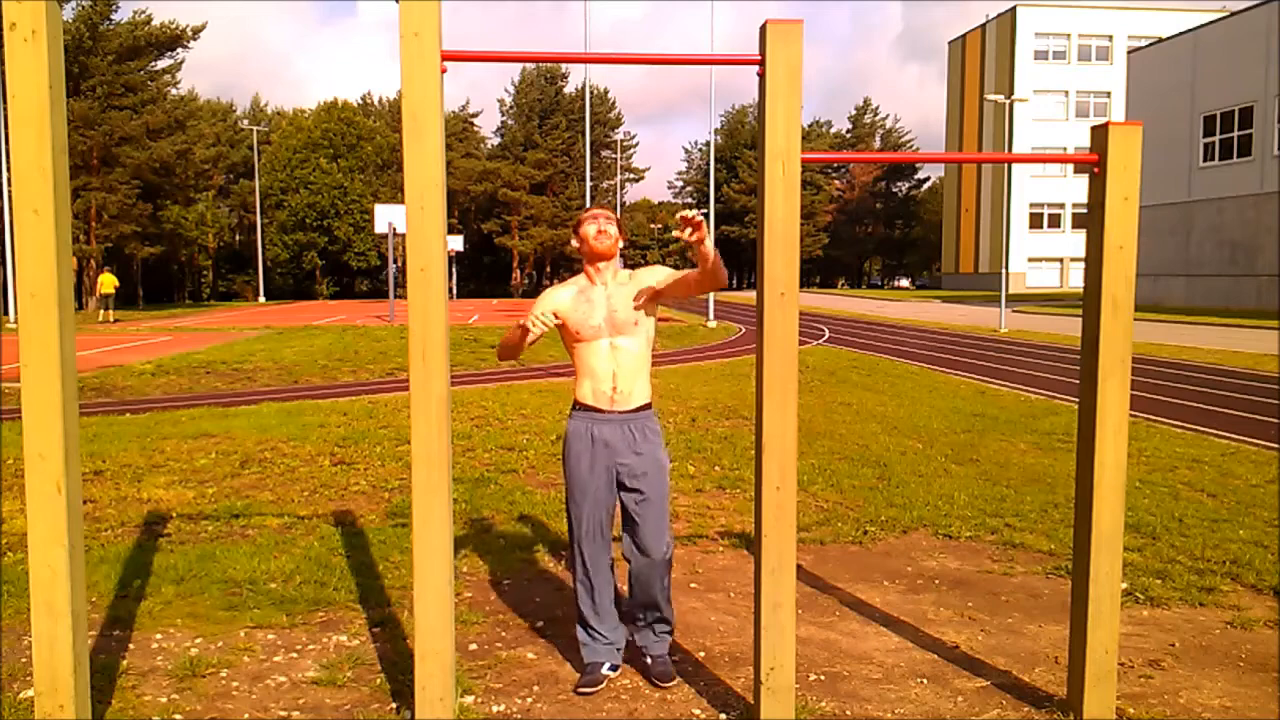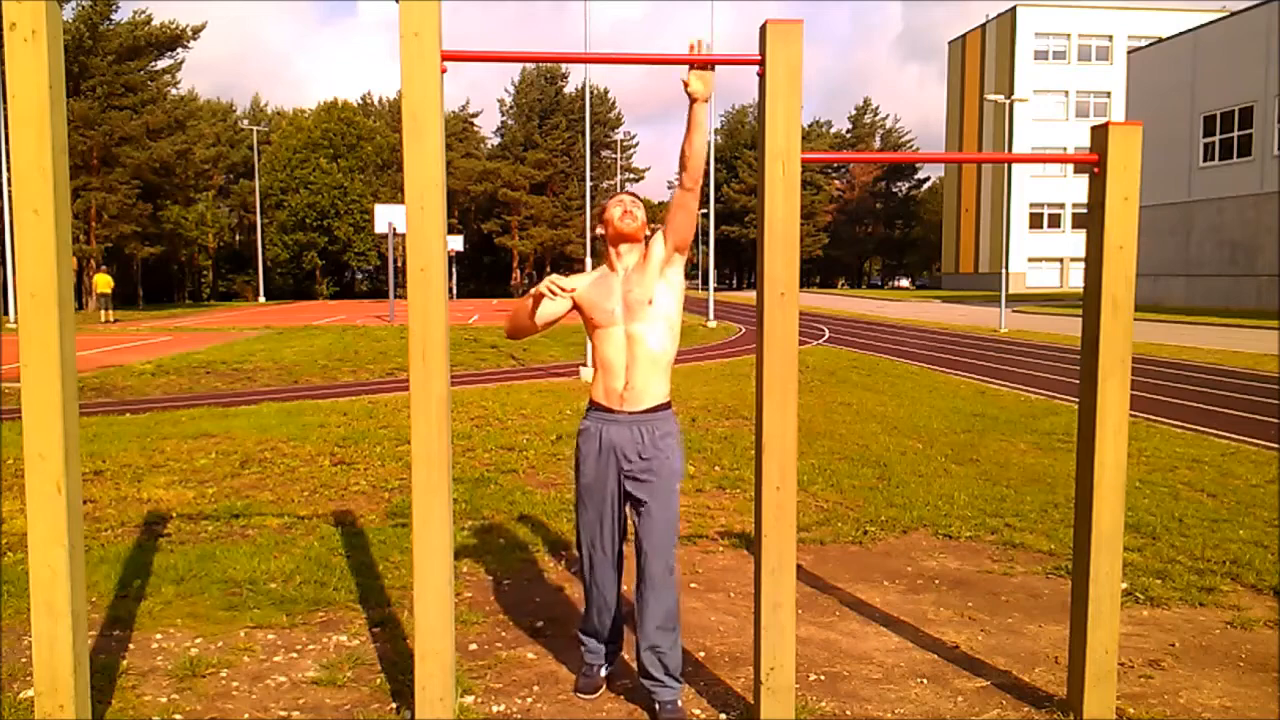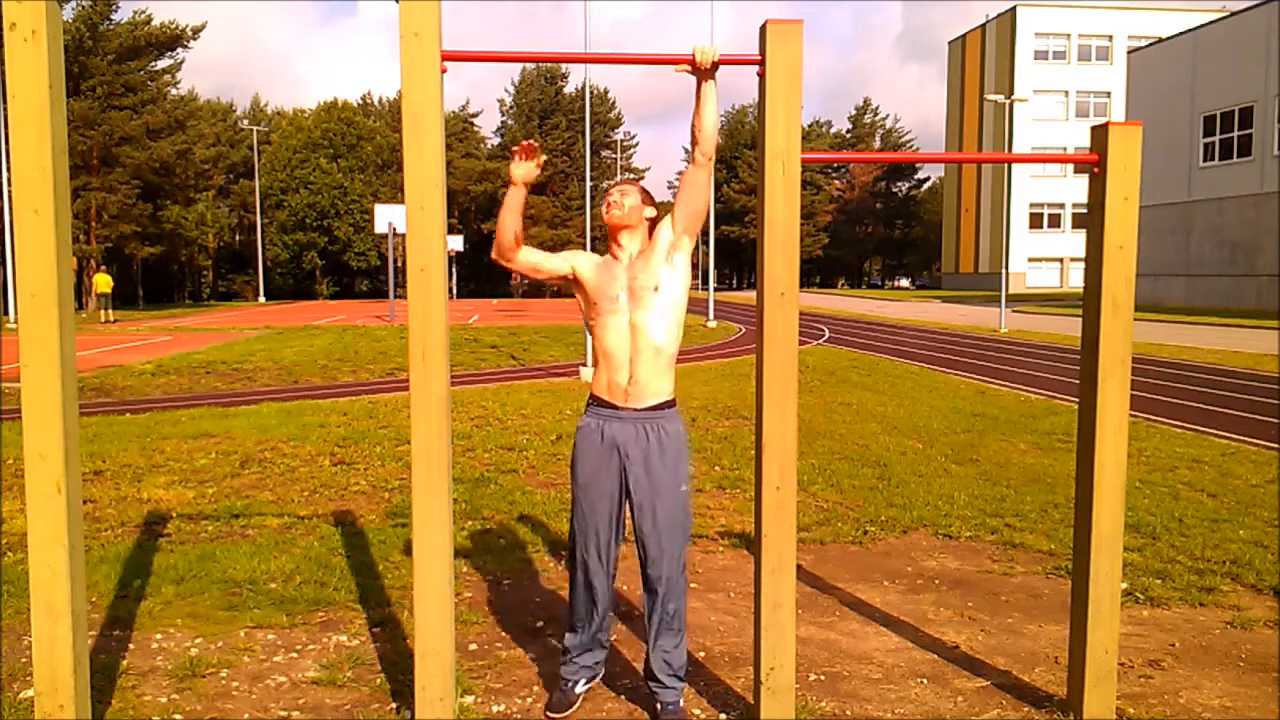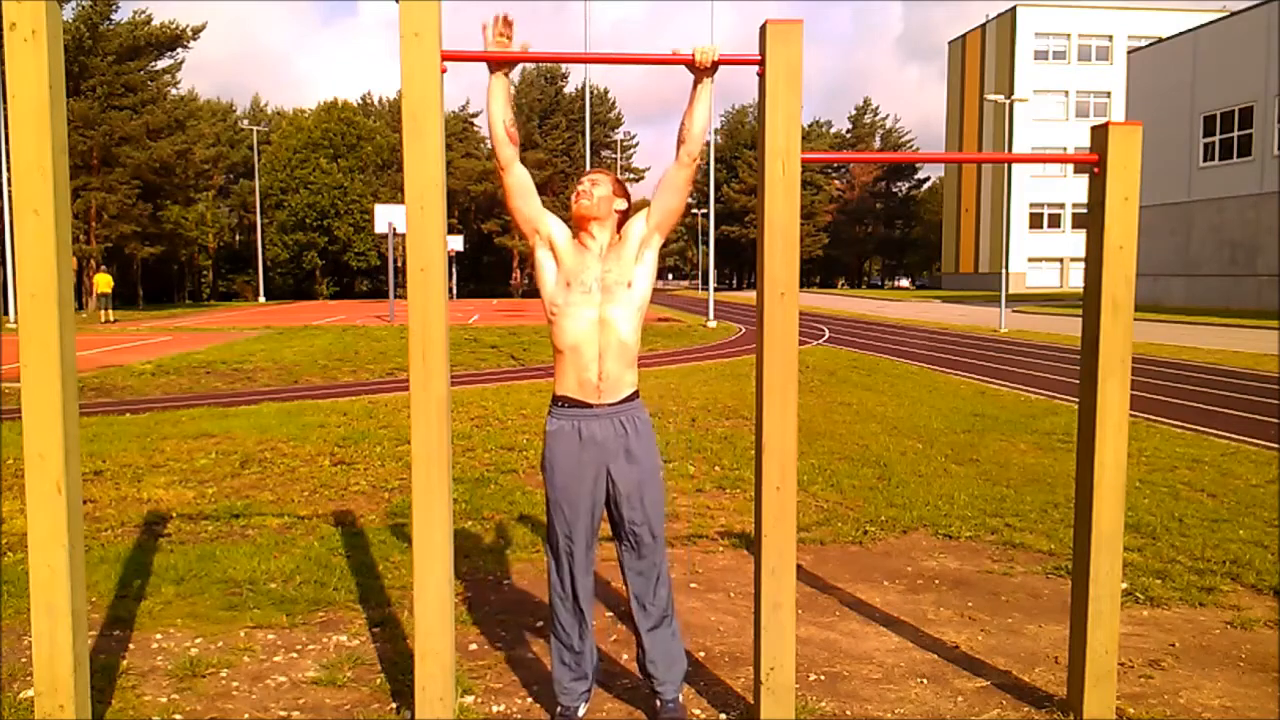
dt=0.5s
person 1, frame 1
left shoulder: (649, 280)
right shoulder: (561, 297)
left elbow: (714, 282)
right elbow: (506, 351)
left wrist: (703, 244)
right wrist: (524, 326)
left hip: (641, 428)
right hip: (587, 430)
left knee: (653, 546)
right knee: (590, 546)
left ankle: (652, 635)
right ankle: (601, 653)
person 1, frame 2
left shoulder: (669, 260)
right shoulder: (582, 286)
left elbow: (690, 181)
right elbow: (514, 329)
left wrist: (699, 104)
right wrist: (540, 293)
left hip: (656, 433)
right hip: (599, 430)
left knee: (657, 561)
right knee: (599, 556)
right ankle: (599, 655)
person 1, frame 3
left shoulder: (673, 246)
right shoulder: (583, 267)
left elbow: (703, 160)
right elbow: (506, 253)
left wrist: (706, 80)
right wrist: (517, 185)
left hip: (660, 428)
right hip: (599, 426)
left knee: (664, 563)
right knee: (591, 556)
right ankle: (580, 666)
person 1, frame 4
left shoulder: (642, 240)
right shoulder: (551, 241)
left elbow: (687, 156)
right elbow: (508, 156)
left wrist: (703, 80)
right wrist: (499, 73)
left hip: (629, 421)
right hip: (568, 424)
left knee: (647, 556)
right knee: (570, 562)
